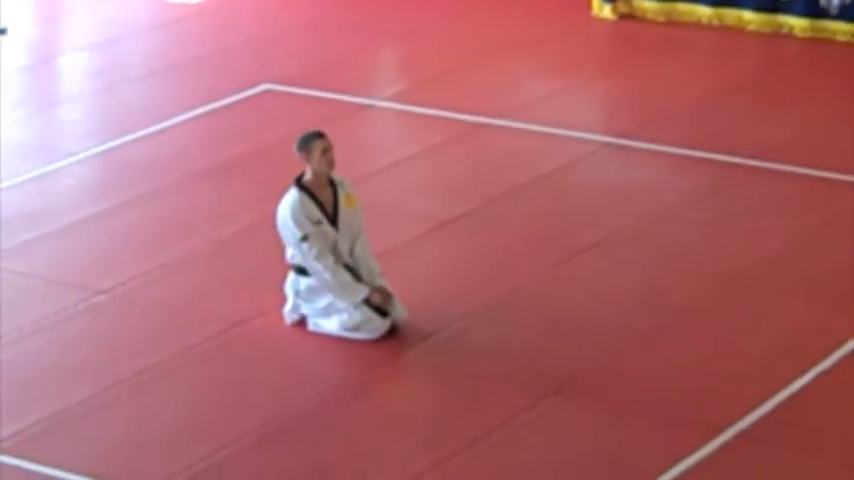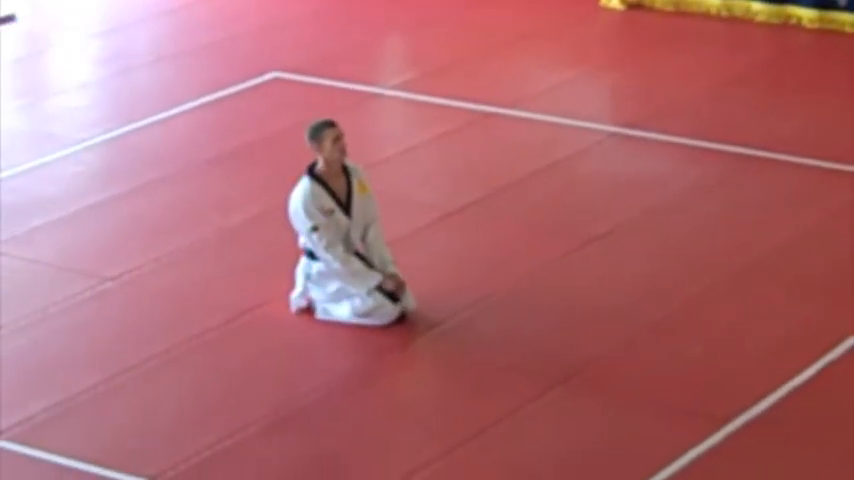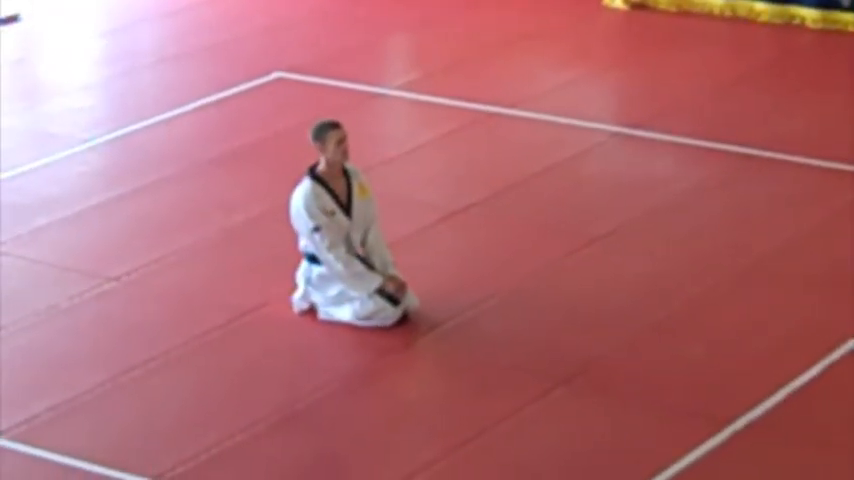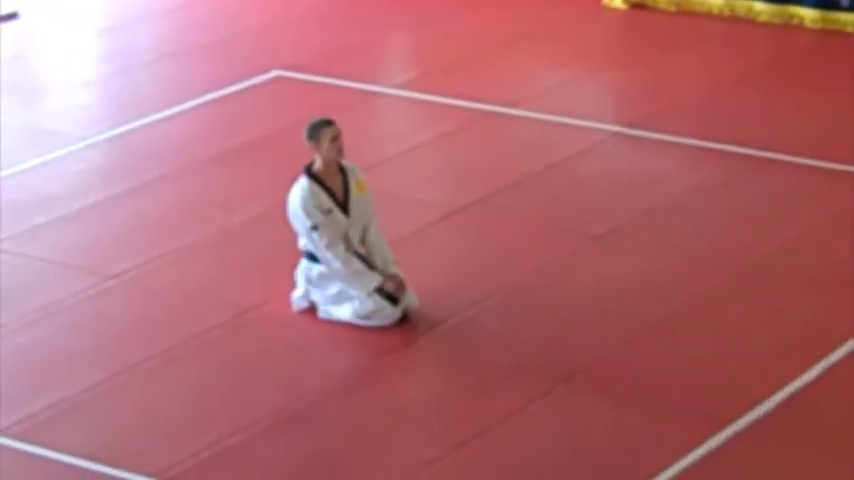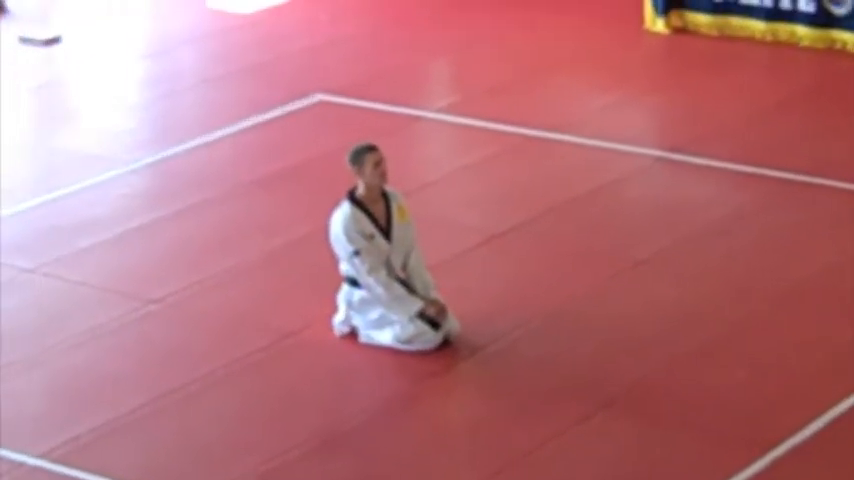
dt=0.4s
person 1, frame 1
left shoulder: (342, 188)
right shoulder: (293, 208)
left elbow: (358, 240)
right elbow: (318, 263)
left wrist: (375, 283)
right wrist: (365, 294)
left hip: (344, 271)
right hip: (314, 284)
left knee: (396, 314)
right knee: (377, 324)
left ankle: (318, 309)
right ankle: (307, 312)
person 1, frame 2
left shoulder: (355, 174)
right shoulder: (306, 197)
left elbow: (371, 227)
right elbow: (330, 253)
left wrist: (388, 270)
right wrist: (378, 280)
left hip: (353, 259)
right hip: (325, 270)
left knee: (405, 304)
right knee: (387, 310)
right ankle: (315, 299)
person 1, frame 3
left shoulder: (354, 176)
right shoulder: (306, 198)
left elbow: (371, 230)
right elbow: (332, 254)
left wrist: (388, 272)
right wrist: (380, 283)
left hip: (354, 261)
right hip: (327, 273)
left knee: (407, 303)
right knee: (388, 312)
right ankle: (319, 301)
person 1, frame 4
left shoulder: (351, 173)
right shoulder: (304, 196)
left elbow: (370, 227)
right elbow: (330, 252)
left wrist: (389, 270)
right wrist: (378, 282)
left hip: (355, 258)
right hip: (327, 271)
left knee: (408, 302)
right knee: (388, 311)
right ankle: (316, 297)
person 1, frame 5
left shoulder: (394, 199)
right shoulder: (346, 221)
left elbow: (411, 253)
right elbow: (372, 277)
left wrist: (430, 296)
right wrist: (420, 307)
left hip: (398, 284)
right hip: (368, 296)
left knee: (448, 327)
right knee: (428, 336)
right ankle: (359, 322)
